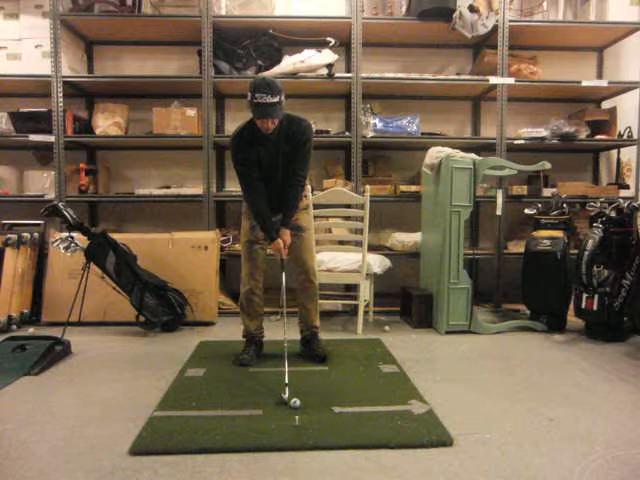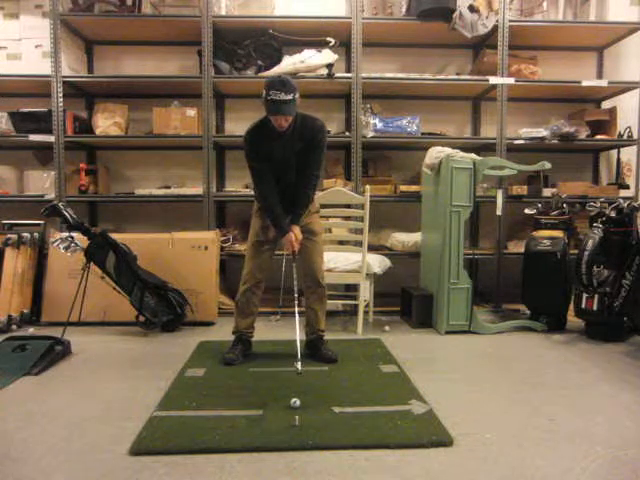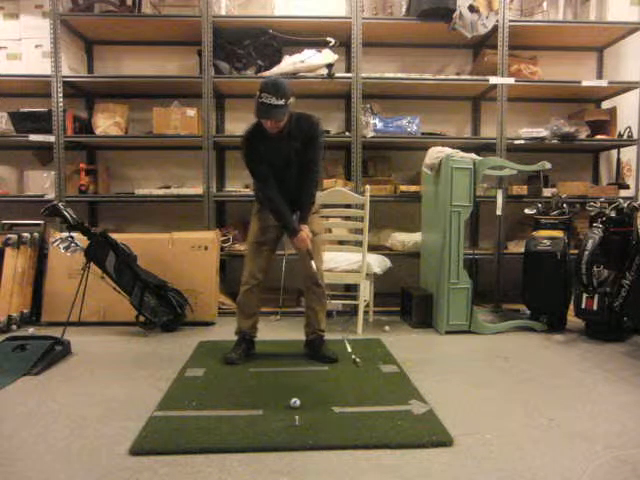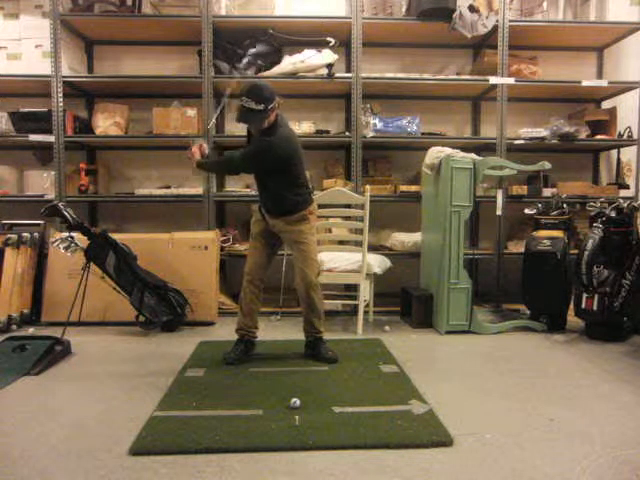
dt=1s
person 1, frame 1
left shoulder: (300, 129)
right shoulder: (241, 139)
left elbow: (297, 179)
right elbow: (252, 190)
left wrist: (285, 225)
right wrist: (271, 233)
left hip: (294, 207)
right hip: (256, 210)
left knee: (306, 271)
right knee: (251, 276)
left ankle: (310, 335)
right ankle: (253, 339)
person 1, frame 2
left shoulder: (314, 129)
right shoulder: (254, 135)
left elbow: (310, 179)
right elbow: (264, 186)
left wrist: (296, 222)
right wrist: (282, 228)
left hip: (304, 208)
right hip: (267, 209)
left knee: (314, 275)
right knee: (252, 274)
left ankle: (315, 338)
right ankle: (242, 338)
person 1, frame 3
left shoulder: (310, 126)
right shoulder: (251, 139)
left elbow: (311, 176)
right elbow: (266, 188)
left wrist: (303, 222)
right wrist: (289, 228)
left hip: (304, 209)
right hip: (268, 212)
left knee: (313, 274)
right knee: (252, 276)
left ankle: (315, 339)
right ankle: (245, 338)
person 1, frame 4
left shoulder: (278, 142)
right shoulder: (260, 125)
left elbow: (239, 163)
right elbow: (243, 158)
left wrist: (201, 162)
right wrist: (209, 158)
left hip: (297, 216)
right hip: (266, 213)
left knee: (308, 280)
right knee: (252, 276)
left ankle: (314, 340)
right ankle: (246, 338)
